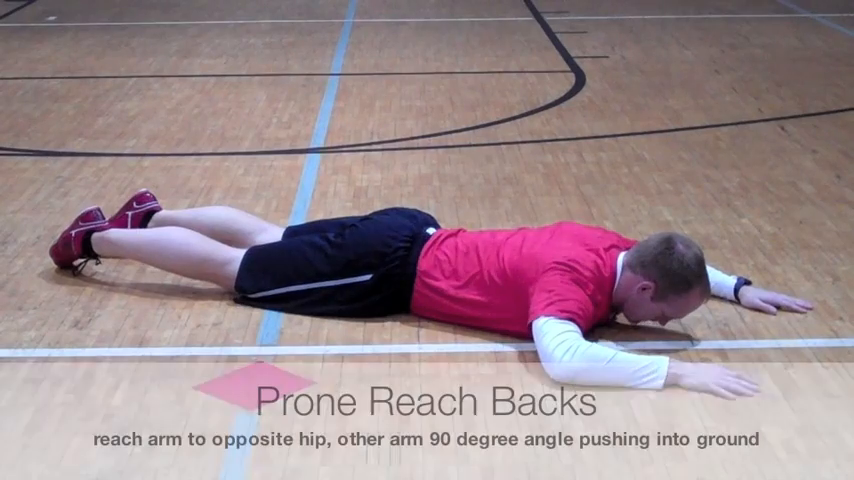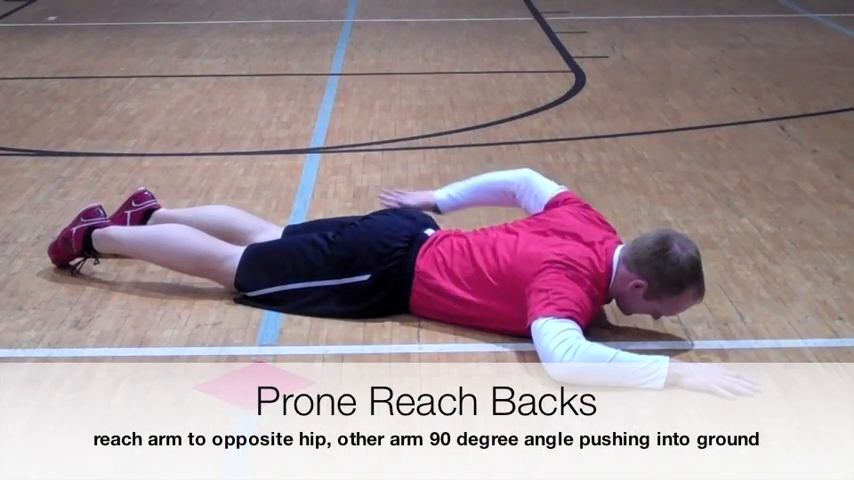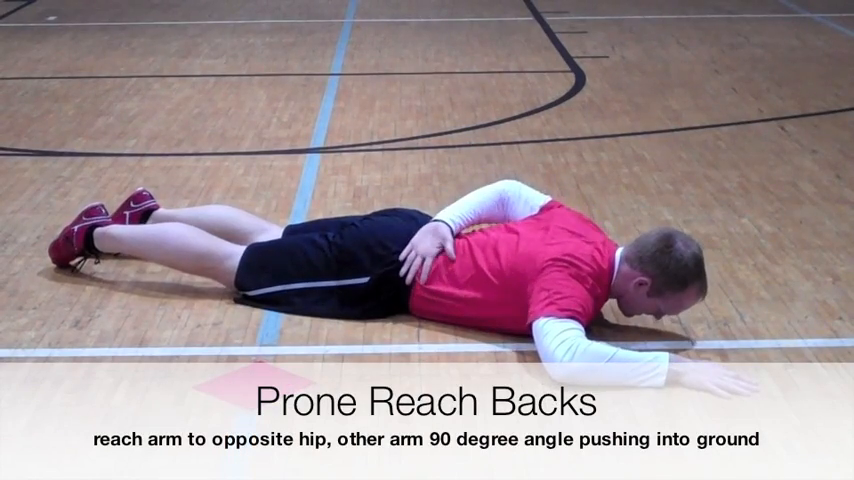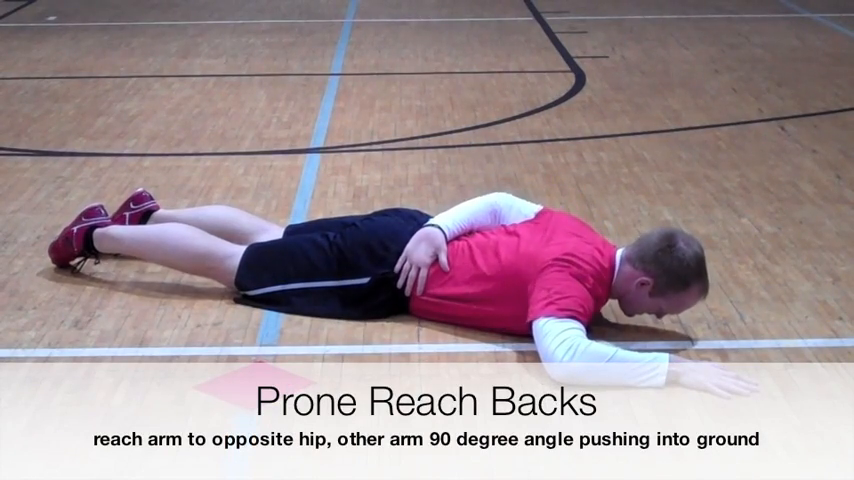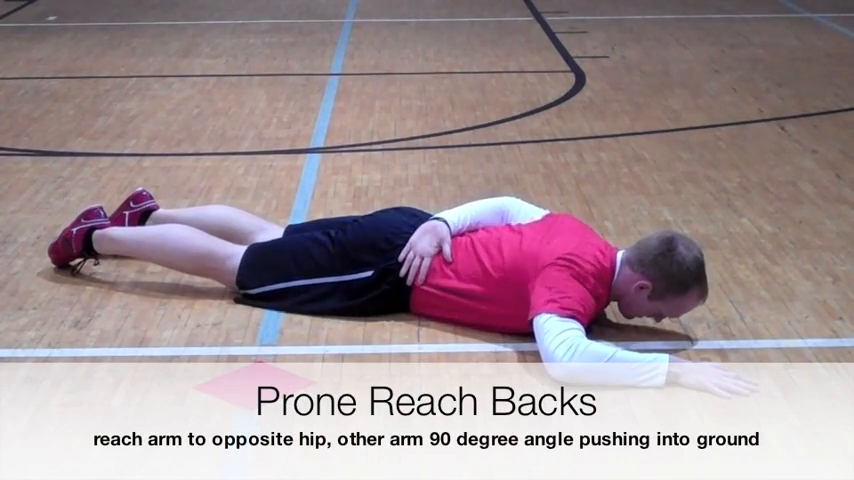
dt=0.7s
person 1, frame 1
left shoulder: (619, 249)
right shoulder: (574, 280)
left elbow: (676, 262)
right elbow: (565, 360)
left wrist: (739, 288)
right wrist: (679, 371)
left hip: (411, 234)
right hip: (394, 269)
left knee: (265, 236)
right knee: (236, 269)
left ankle: (151, 215)
right ankle: (99, 238)
person 1, frame 2
left shoulder: (592, 228)
right shoulder: (572, 278)
left elbow: (522, 179)
right elbow: (560, 360)
left wrist: (435, 200)
right wrist: (675, 371)
left hip: (408, 237)
right hip: (390, 272)
left knee: (267, 236)
right knee: (233, 267)
left ankle: (151, 213)
right ankle: (98, 235)
person 1, frame 3
left shoulder: (588, 233)
right shoulder: (575, 275)
left elbow: (507, 191)
right elbow: (562, 356)
left wrist: (442, 223)
right wrist: (675, 369)
left hip: (405, 233)
right hip: (387, 271)
left knee: (265, 235)
right knee: (234, 265)
left ankle: (148, 214)
right ankle: (99, 234)
person 1, frame 4
left shoulder: (582, 235)
right shoulder: (575, 275)
left elbow: (499, 203)
right elbow: (562, 358)
left wrist: (433, 229)
right wrist: (675, 368)
left hip: (409, 235)
right hip: (387, 270)
left knee: (266, 236)
right knee: (233, 265)
left ankle: (147, 214)
right ankle: (100, 232)
person 1, frame 5
left shoulder: (585, 238)
right shoulder: (576, 277)
left elbow: (507, 206)
right elbow: (562, 356)
left wrist: (440, 222)
right wrist: (674, 369)
left hip: (409, 234)
right hip: (389, 265)
left knee: (266, 236)
right knee: (236, 265)
left ankle: (146, 214)
right ankle: (99, 236)
